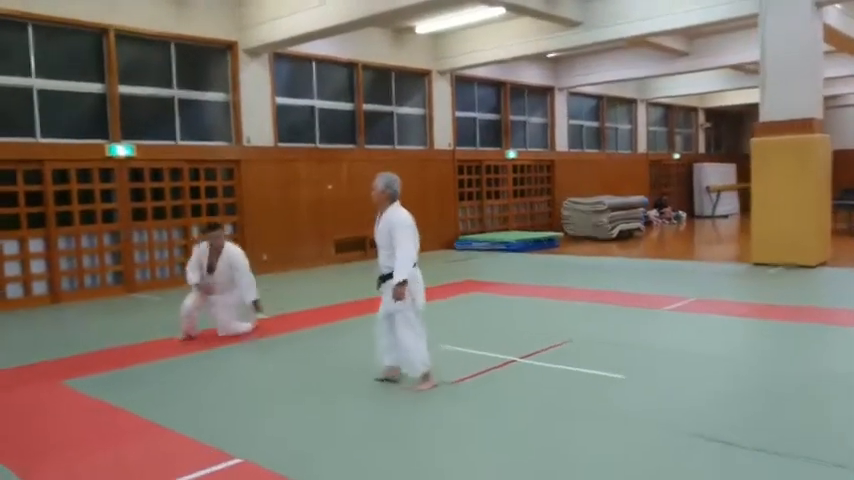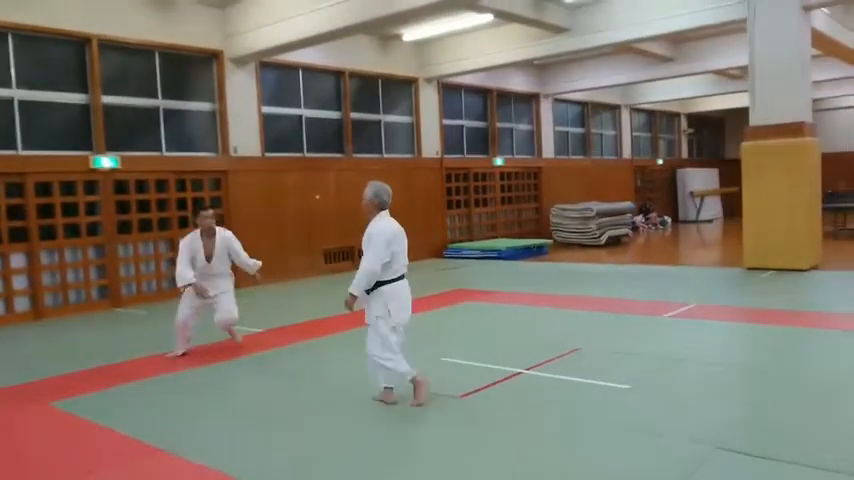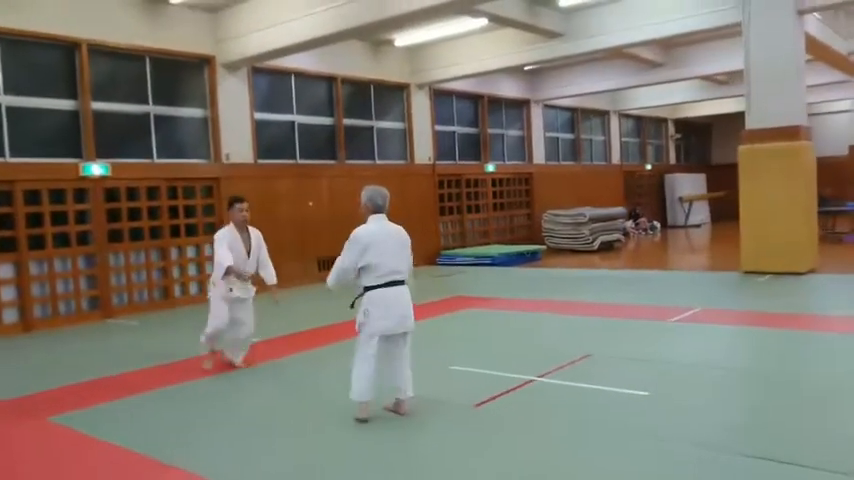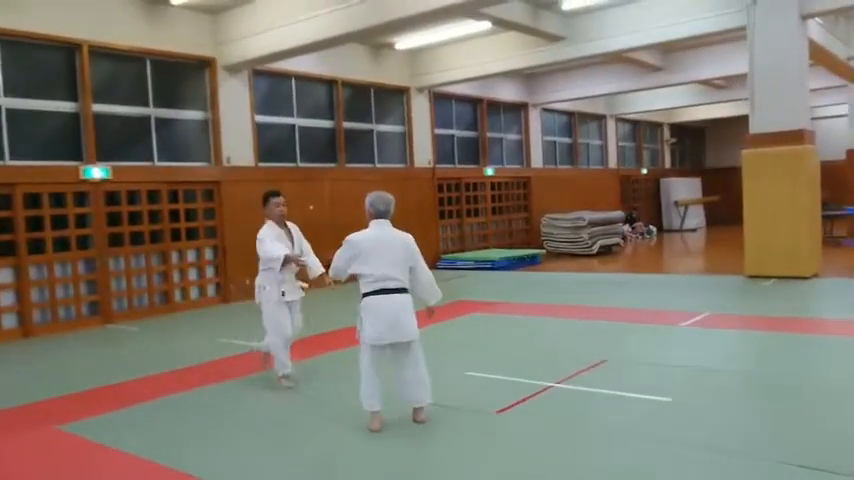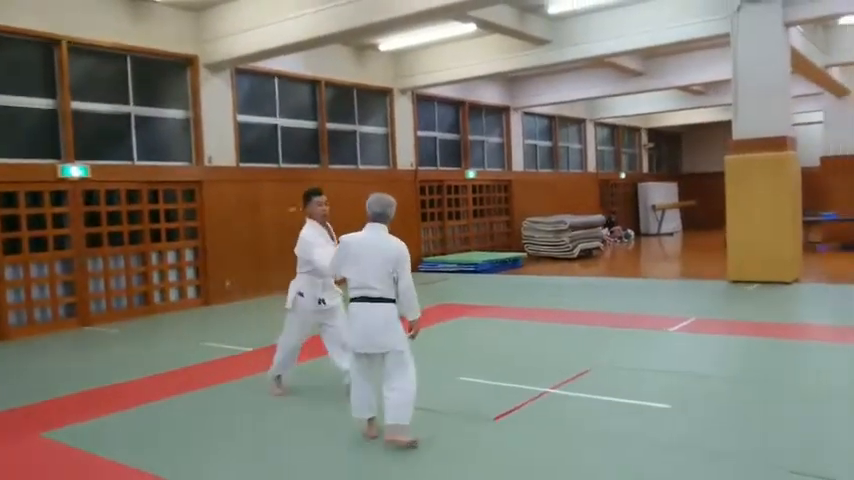
dt=0.3s
person 1, frame 1
left shoulder: (400, 218)
right shoulder: (384, 215)
left elbow: (406, 252)
left wrist: (401, 282)
left hip: (402, 284)
right hip: (392, 281)
left knee: (408, 330)
right knee: (385, 325)
left ankle: (426, 376)
right ankle: (392, 368)
person 1, frame 2
left shoulder: (378, 229)
right shoulder: (391, 225)
left elbow: (370, 266)
left wrist: (354, 292)
left hip: (386, 295)
right hip: (396, 290)
left knee: (380, 348)
right knee: (387, 343)
left ankle: (416, 380)
right ankle: (389, 391)
person 1, frame 3
left shoulder: (362, 233)
right shoulder: (400, 232)
left elbow: (345, 266)
left wrist: (333, 283)
left hip: (376, 300)
right hip: (401, 297)
left knee: (365, 354)
right knee: (399, 353)
left ankle: (363, 406)
right ankle: (401, 401)
person 1, frame 4
left shoulder: (355, 240)
right shoulder: (405, 239)
left elbow: (336, 271)
right elbow: (421, 274)
left wrist: (357, 269)
right wrist: (431, 301)
left hip: (372, 307)
right hip: (400, 305)
left knee: (369, 365)
right knee: (411, 360)
left ankle: (374, 416)
right ankle: (419, 410)
person 1, frame 5
left shoulder: (348, 242)
right shoulder: (397, 246)
left elbow: (337, 270)
right elbow: (405, 287)
right wrist: (413, 317)
left hip: (358, 314)
right hip: (385, 316)
left knee: (361, 372)
right knee: (401, 373)
left ankle: (370, 424)
right ankle: (396, 429)
person 2, frame 1
left shoulder: (235, 254)
right shoulder: (200, 249)
left elbow: (245, 280)
right elbow: (192, 269)
left wrist: (254, 300)
right wrist: (199, 285)
left hip: (229, 293)
right hip: (208, 289)
left knee: (226, 328)
left ankle: (249, 325)
right ankle: (189, 332)
person 2, frame 2
left shoulder: (226, 236)
right shoulder: (188, 241)
left elbow: (240, 256)
right elbow: (182, 266)
left wrist: (254, 270)
right wrist: (193, 285)
left hip: (222, 283)
right hip: (197, 284)
left knee: (228, 317)
right knee: (183, 319)
left ankle: (229, 329)
right ankle: (181, 348)
person 2, frame 3
left shoulder: (256, 235)
right shoulder: (222, 236)
left elbow: (264, 261)
right elbow: (222, 257)
left wrist: (272, 284)
right wrist: (235, 273)
left hip: (244, 287)
right hip: (223, 286)
left knee: (245, 328)
right knee: (219, 324)
left ankle: (233, 357)
right ankle: (211, 349)
person 2, frame 4
left shoulder: (293, 229)
right shoulder: (266, 234)
left elbow: (306, 252)
right elbow: (274, 254)
left wrist: (321, 273)
right wrist: (290, 259)
left hip: (290, 286)
right hip: (271, 289)
left knee: (292, 330)
right knee: (281, 332)
left ankle: (266, 349)
right ankle: (284, 372)
person 2, frame 5
left shoulder: (327, 228)
right shoulder: (309, 235)
right elbow: (323, 261)
left hip: (327, 293)
right hip: (307, 294)
left knee: (340, 337)
right knee: (293, 339)
left ankle: (352, 380)
right ankle: (277, 375)
